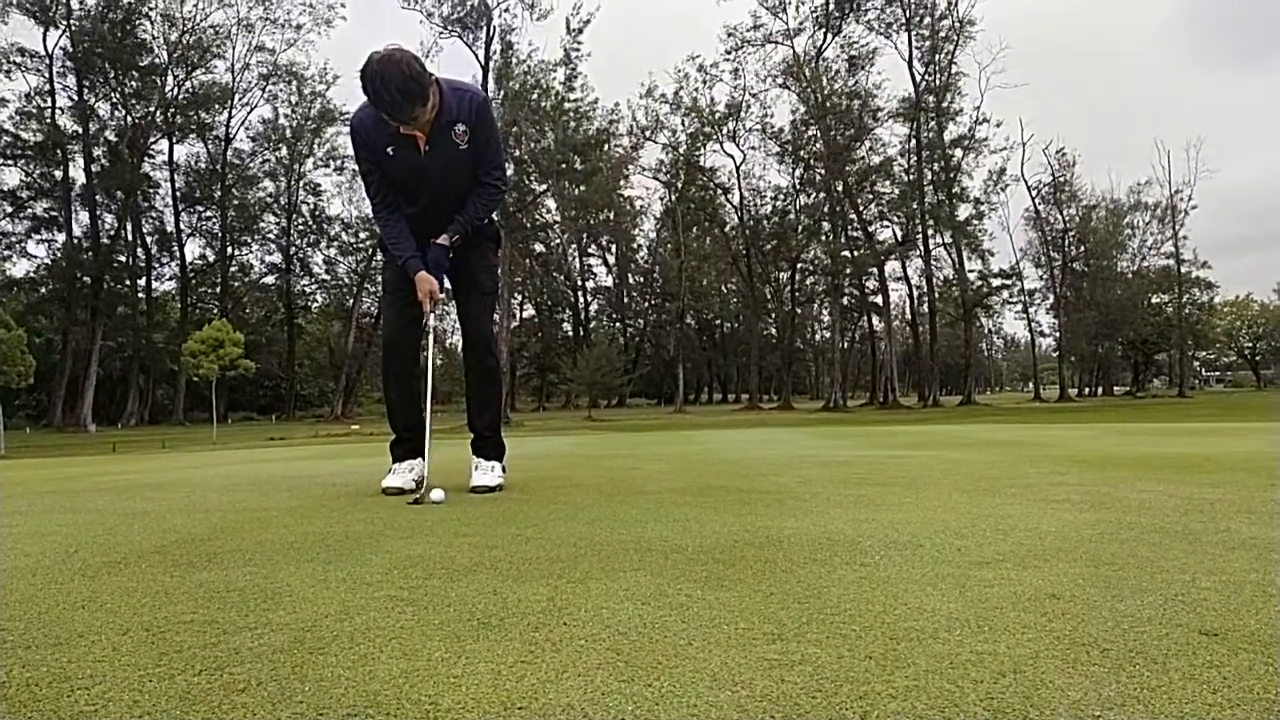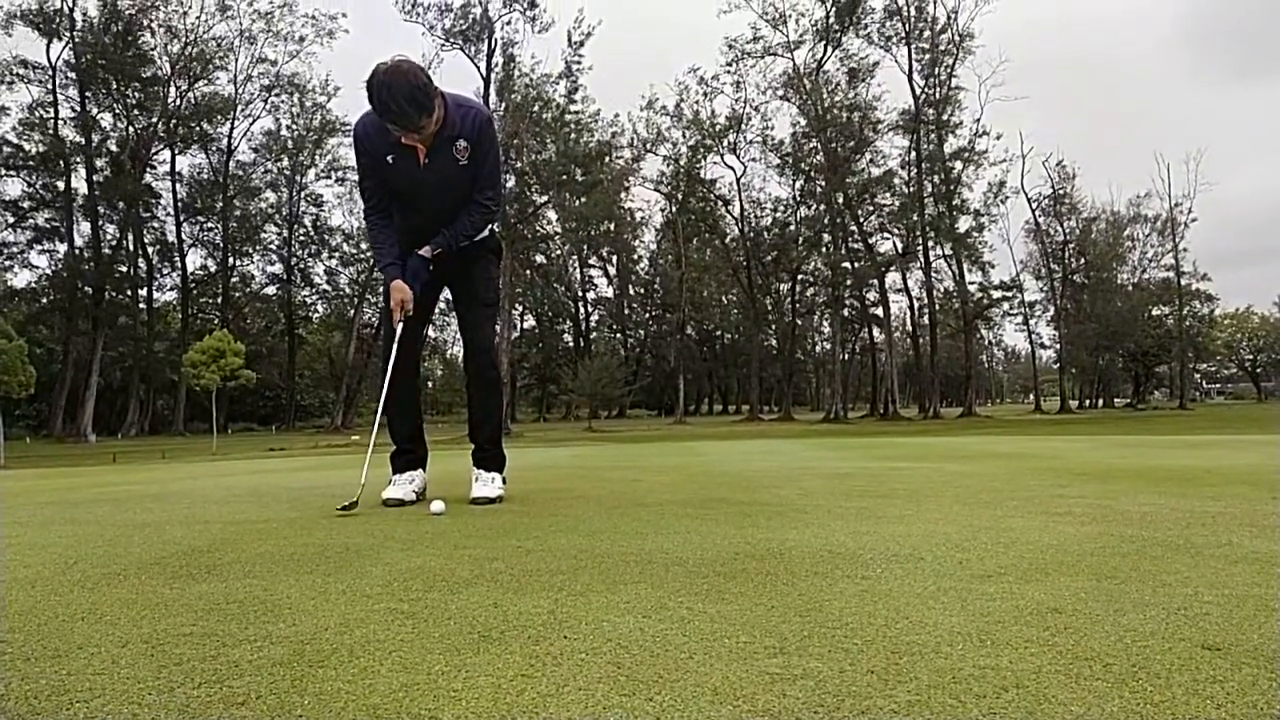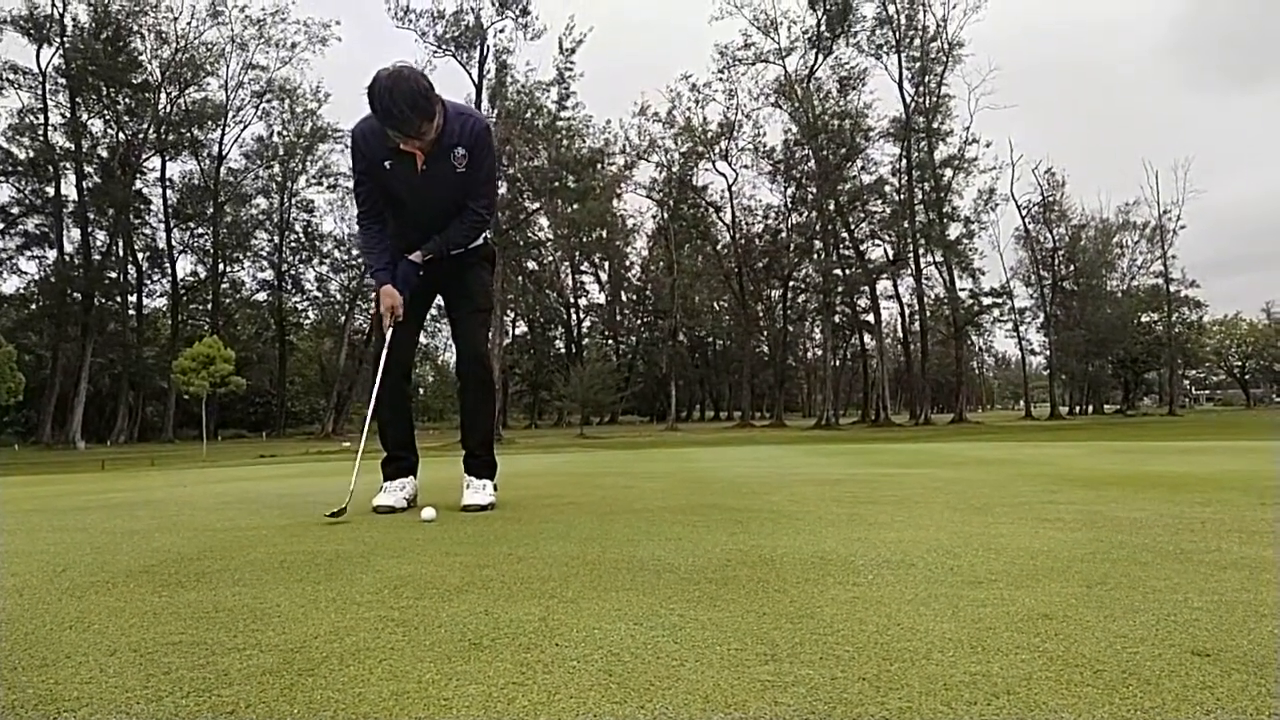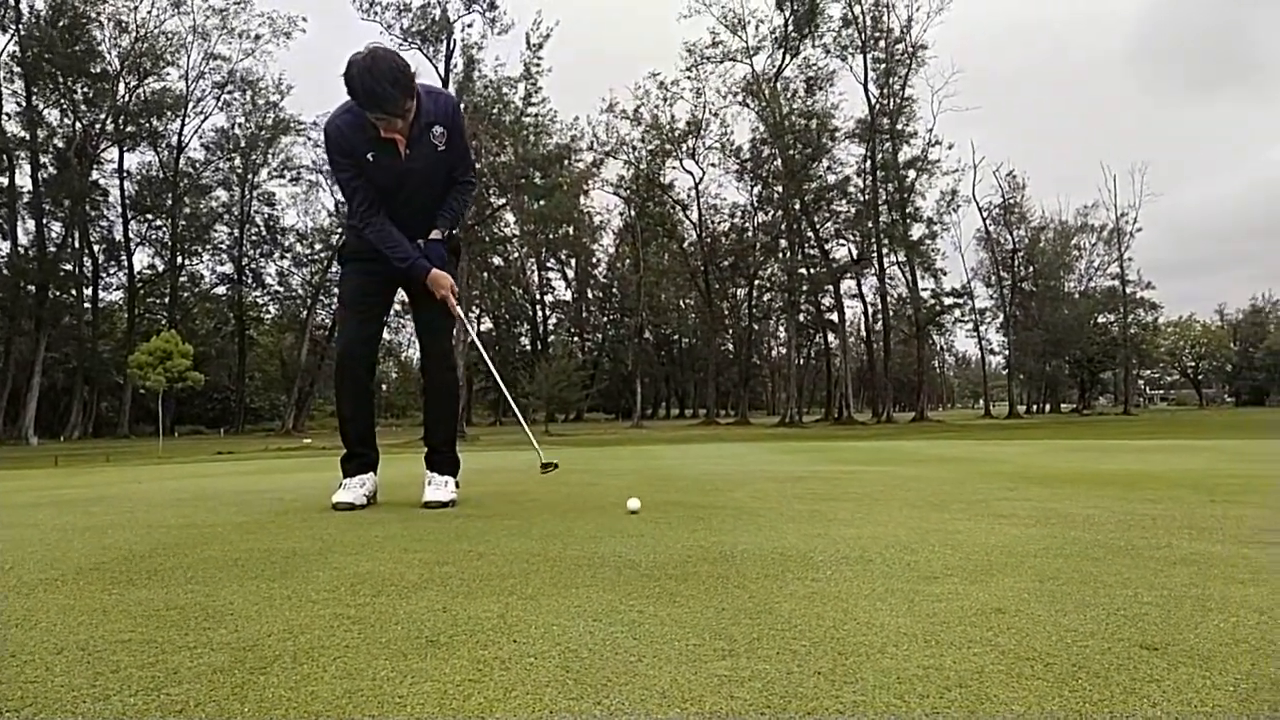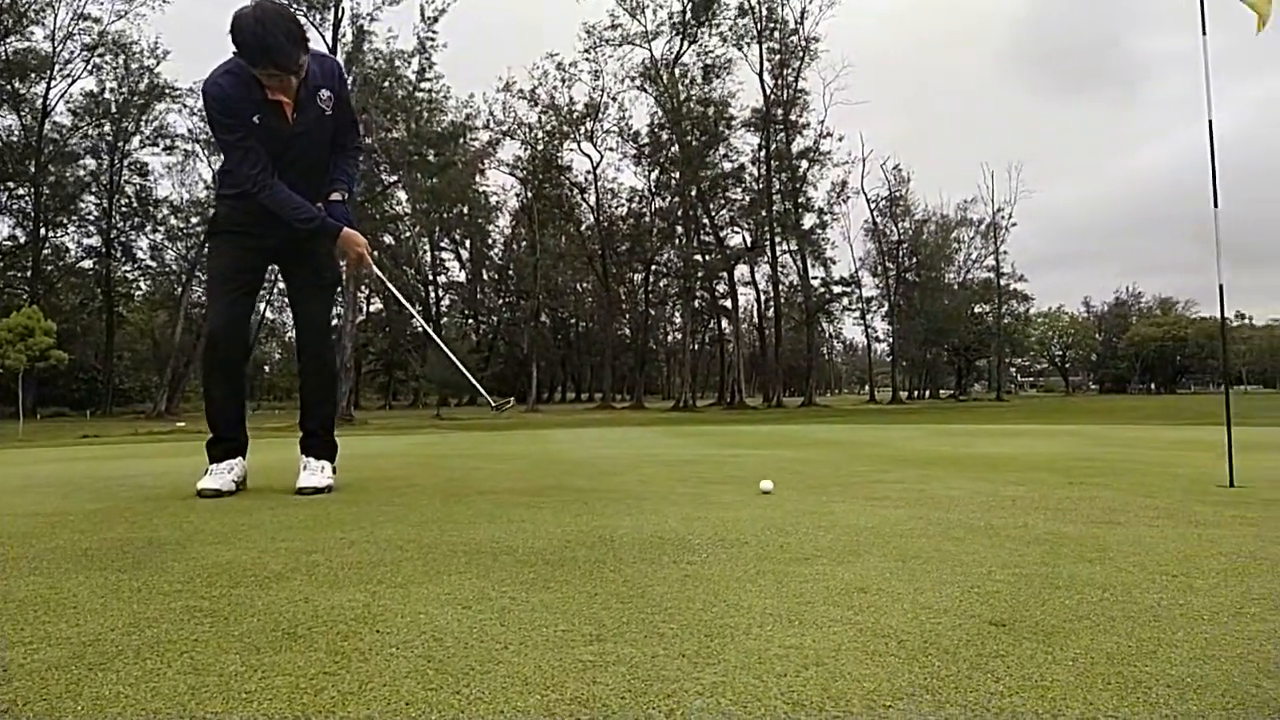
dt=0.5s
person 1, frame 1
left shoulder: (471, 104)
right shoulder: (365, 125)
left elbow: (493, 183)
right elbow: (384, 207)
left wrist: (449, 238)
right wrist: (415, 268)
left hip: (469, 234)
right hip: (405, 242)
left knee: (479, 337)
right knee: (396, 341)
left ankle: (488, 454)
right ankle: (408, 455)
person 1, frame 2
left shoulder: (475, 120)
right shoulder: (368, 133)
left elbow: (487, 203)
right elbow: (377, 214)
left wrist: (433, 251)
right wrist: (393, 275)
left hip: (470, 249)
right hip: (406, 253)
left knee: (481, 349)
right knee: (397, 351)
left ankle: (488, 466)
right ankle: (409, 467)
person 1, frame 3
left shoulder: (473, 129)
right shoulder: (366, 137)
left elbow: (480, 212)
right elbow: (371, 218)
left wrist: (423, 256)
right wrist: (384, 279)
left hip: (464, 256)
right hip: (400, 260)
left knee: (474, 357)
right knee: (389, 360)
left ankle: (480, 473)
right ankle: (400, 473)
person 1, frame 4
left shoulder: (444, 107)
right shoulder: (341, 130)
left elbow: (463, 179)
right elbow: (366, 217)
left wrist: (439, 237)
right wrist: (422, 271)
left hip: (433, 247)
right hip: (370, 252)
left knee: (439, 354)
right knee: (353, 354)
left ankle: (442, 470)
right ankle: (360, 470)
person 1, frame 5
left shoulder: (328, 72)
right shoulder: (222, 89)
left elbow: (348, 143)
right elbow: (259, 181)
left wrist: (337, 199)
right wrist: (334, 231)
left hip: (312, 221)
right hip: (242, 223)
left knee: (315, 334)
right knee: (224, 333)
left ankle: (318, 454)
right ankle: (227, 456)
